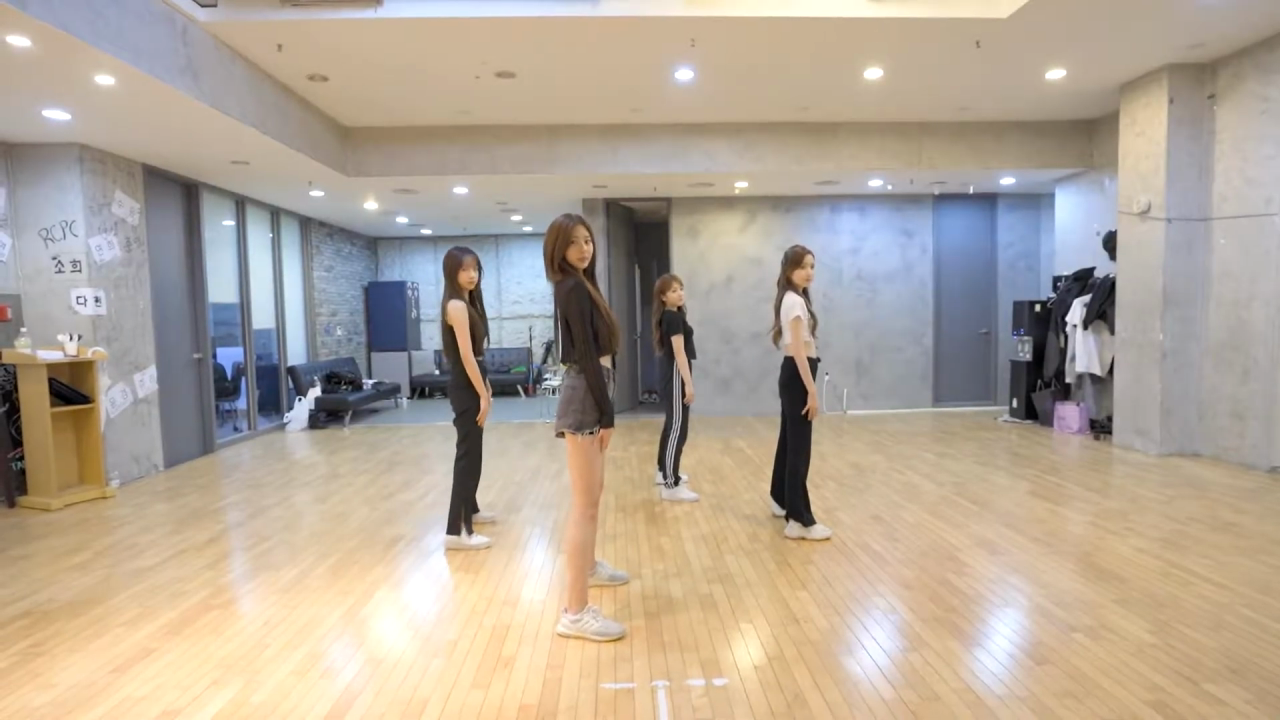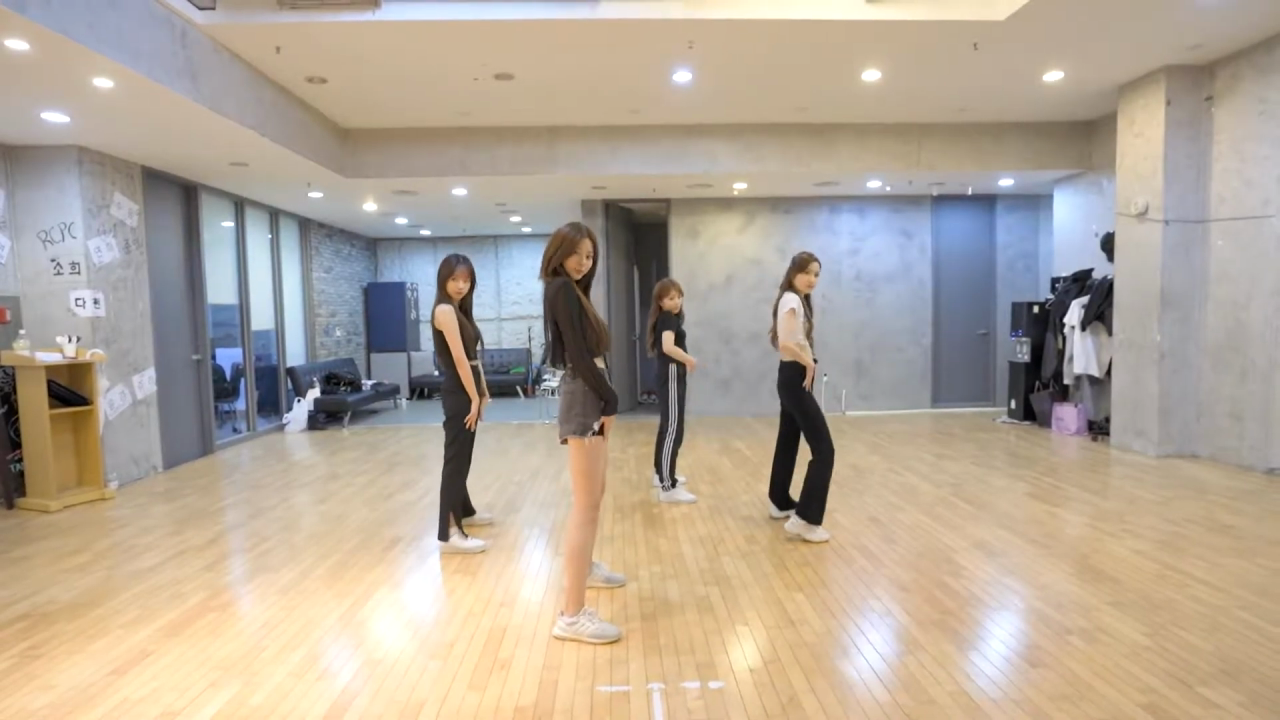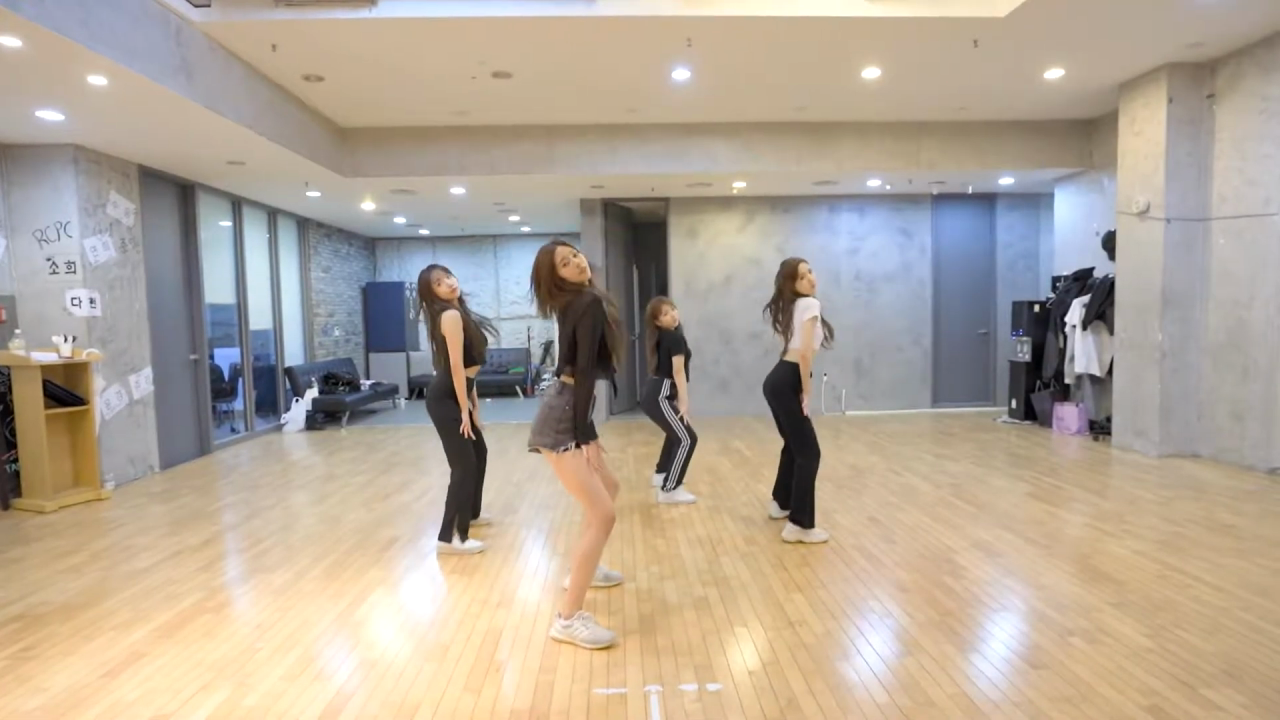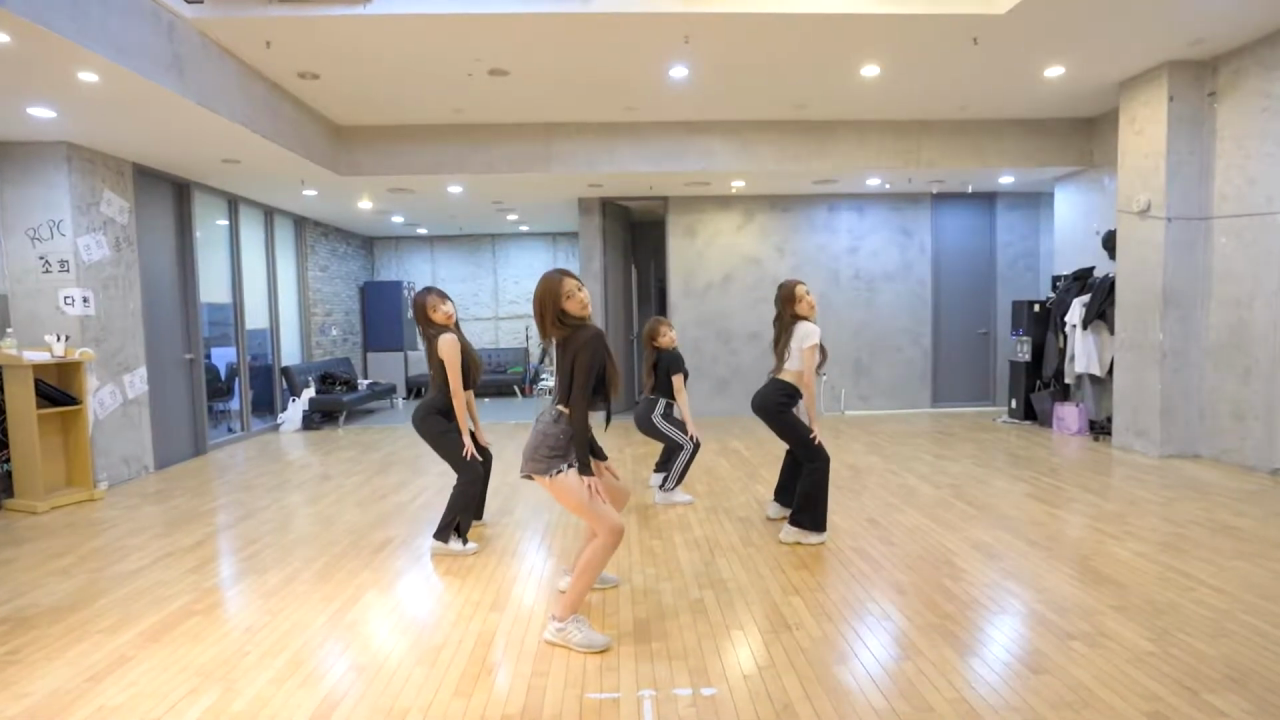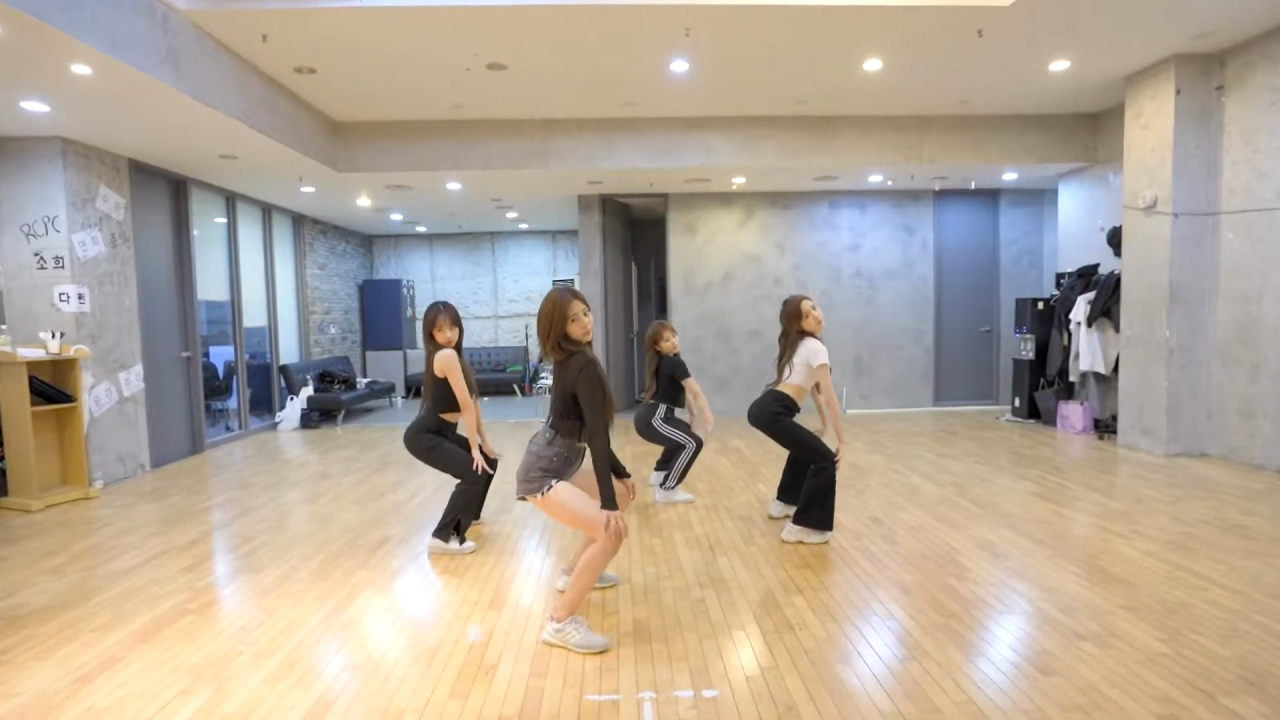
dt=0.5s
person 1, frame 1
left shoulder: (578, 285)
right shoulder: (573, 288)
right elbow: (587, 355)
left wrist: (603, 411)
right wrist: (606, 414)
left hip: (590, 395)
right hip: (584, 399)
left knee: (593, 492)
right knee: (585, 502)
left ankle: (588, 566)
right ankle: (575, 613)
person 1, frame 2
left shoulder: (572, 289)
right shoulder: (561, 288)
right elbow: (577, 354)
left wrist: (605, 399)
right wrist: (610, 400)
left hip: (590, 397)
right hip: (583, 401)
left knee: (595, 493)
right knee: (585, 506)
left ankle: (585, 567)
right ankle: (572, 615)
person 1, frame 3
left shoulder: (577, 304)
right shoulder: (589, 302)
right elbow: (584, 371)
left wrist: (586, 431)
right wrist: (584, 435)
left hip: (566, 415)
right hip: (560, 422)
left knee: (608, 488)
right knee: (602, 514)
left ankle: (583, 569)
right ankle: (568, 618)
person 1, frame 4
left shoulder: (571, 336)
right shoulder: (590, 337)
right elbow: (578, 404)
left wrist: (596, 455)
right wrist: (585, 467)
left hip: (560, 440)
right hip: (552, 448)
left knee: (617, 496)
right knee: (610, 528)
left ankle: (576, 573)
right ankle: (562, 621)
person 1, frame 5
left shoulder: (569, 359)
right shoulder: (584, 364)
left elbow: (589, 430)
right elbow: (597, 433)
left wrist: (618, 479)
right wrist: (608, 500)
left hip: (556, 461)
right hip: (544, 470)
left knee: (623, 495)
right knee: (611, 528)
left ankle: (574, 572)
right ankle: (561, 621)
person 2, frame 1
left shoulder: (469, 303)
right shoulder: (456, 305)
right elbow: (466, 355)
left wrist: (485, 389)
right wrist: (483, 395)
left hip: (472, 385)
right hip: (466, 387)
left knee: (471, 453)
right knee: (468, 456)
left ankle: (469, 510)
right ankle: (457, 531)
person 2, frame 2
left shoulder: (460, 310)
right shoulder: (444, 309)
right elbow: (459, 358)
left wrist: (483, 392)
right wrist: (474, 398)
left hip: (468, 389)
right hip: (458, 392)
left knee: (463, 456)
right knee: (455, 459)
left ankle: (464, 511)
right ankle: (449, 534)
person 2, frame 3
left shoulder: (461, 313)
right shoulder: (450, 315)
right elbow: (457, 366)
left wrist: (474, 406)
right wrist: (464, 411)
left hip: (457, 395)
right hip: (445, 398)
left knee: (478, 453)
right knee: (464, 464)
left ankle: (470, 512)
right ankle: (450, 537)
person 2, frame 4
left shoulder: (454, 336)
right shoulder: (448, 338)
left elbow: (467, 387)
right elbow: (456, 391)
left wrist: (477, 427)
right wrist: (465, 434)
left hip: (443, 414)
right hip: (432, 417)
left knee: (483, 457)
right knee: (471, 471)
left ankle: (471, 514)
right ankle: (445, 538)
person 2, frame 5
left shoulder: (455, 356)
right shoulder: (445, 356)
left elbow: (469, 404)
right elbow: (467, 404)
left wrist: (484, 443)
right wrist: (476, 445)
left hip: (442, 432)
right hip: (424, 436)
left knee: (487, 463)
right knee: (474, 473)
left ankle: (467, 515)
right ankle: (444, 537)
person 3, frame 1
left shoulder: (793, 299)
right shoulder: (795, 301)
right elbow: (798, 350)
left wrist: (808, 387)
right wrist: (812, 391)
left hip: (792, 376)
right hip: (797, 378)
left knee: (789, 441)
right knee: (799, 447)
left ankle: (782, 501)
right ankle: (799, 521)
person 3, frame 2
left shoulder: (797, 300)
right shoulder: (791, 299)
right elbow: (784, 343)
left wrist: (806, 363)
right wrist: (810, 364)
left hip: (793, 378)
right hip: (795, 379)
left knee: (788, 441)
right knee: (823, 449)
left ankle: (780, 502)
right ankle: (805, 519)
person 3, frame 3
left shoulder: (789, 307)
right shoulder: (810, 305)
right elbow: (804, 353)
left wrist: (801, 391)
right wrist: (806, 393)
left hip: (777, 381)
right hip: (786, 384)
left knee: (795, 445)
right knee: (808, 451)
left ankle: (781, 503)
right ankle: (799, 525)
person 3, frame 4
left shoulder: (791, 329)
right shoulder: (810, 329)
right elbow: (808, 379)
left wrist: (805, 419)
right wrist: (813, 420)
left hip: (767, 397)
right hip: (776, 402)
left knee: (801, 446)
right knee: (817, 458)
left ankle: (782, 503)
right ankle: (801, 526)
person 3, frame 5
left shoulder: (799, 344)
right shoulder: (816, 348)
left elbow: (815, 391)
right elbow: (829, 397)
left wrist: (824, 421)
right wrist: (840, 439)
left hip: (762, 408)
right hip: (771, 413)
left knee: (804, 448)
right knee: (824, 459)
left ankle: (784, 501)
right ankle: (803, 526)
person 4, frame 1
left shoulder: (670, 316)
right shoulder: (673, 318)
right elbow: (679, 353)
right wrist: (689, 384)
left hip: (672, 375)
right hip: (676, 376)
left knee: (672, 425)
right knee: (678, 428)
left ankle: (664, 472)
right ankle: (671, 486)
person 4, frame 2
left shoulder: (669, 318)
right shoulder: (667, 319)
right elbow: (668, 347)
left wrist: (684, 361)
right wrist: (689, 360)
left hip: (671, 376)
right hip: (672, 377)
left knee: (667, 428)
right knee: (674, 431)
left ankle: (661, 474)
right ankle: (668, 488)
person 4, frame 3
left shoulder: (663, 338)
right shoulder: (675, 338)
right elbow: (679, 373)
left wrist: (679, 401)
right wrist: (684, 403)
left hip: (653, 394)
right hip: (659, 397)
left knee: (677, 432)
right knee: (687, 438)
left ankle: (662, 473)
right ankle: (669, 490)
person 4, frame 4
left shoulder: (660, 357)
right shoulder: (673, 357)
left elbow: (671, 391)
right elbow: (679, 392)
left wrist: (684, 420)
right wrist: (689, 422)
left hip: (647, 412)
right hip: (653, 415)
left knee: (679, 436)
right knee: (690, 443)
left ankle: (659, 474)
right ankle: (666, 491)
person 4, frame 5
left shoulder: (669, 362)
right shoulder: (674, 364)
left elbow: (686, 391)
right elbow: (695, 392)
left wrist: (696, 419)
right wrist: (709, 420)
left hip: (651, 415)
right hip: (651, 419)
left knee: (679, 434)
right knee: (694, 442)
left ankle: (660, 472)
right ankle: (666, 489)
